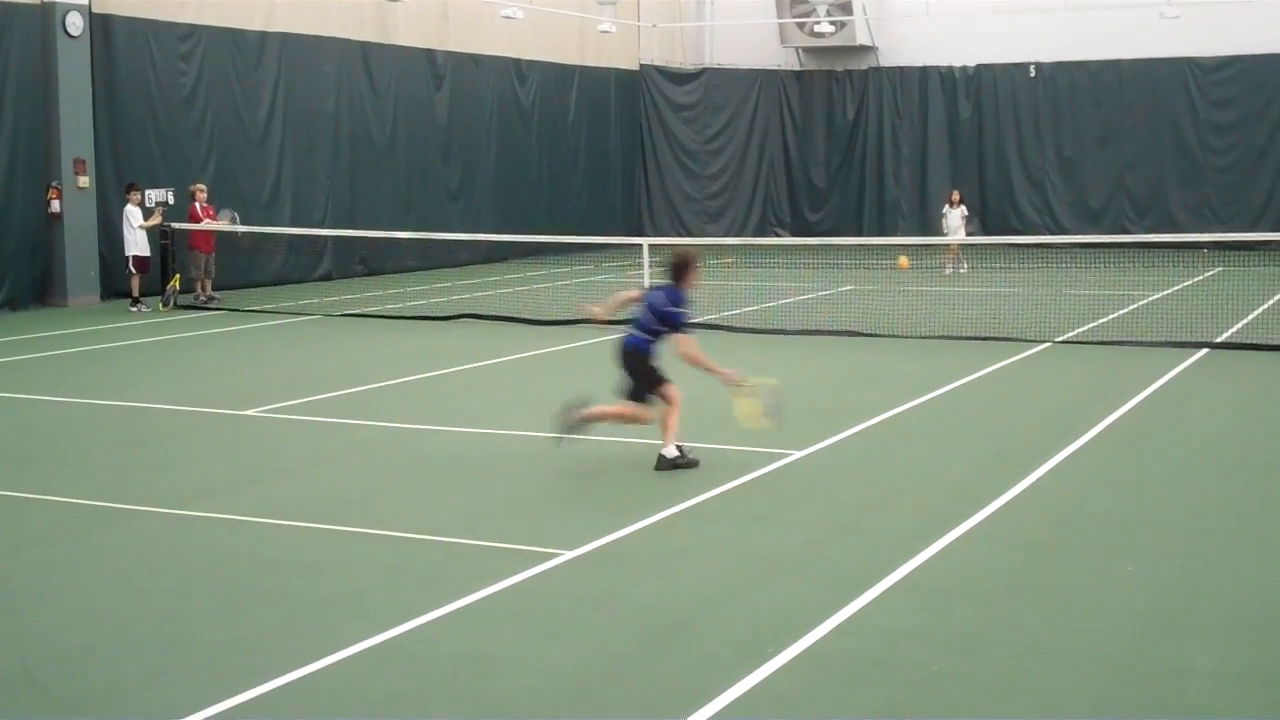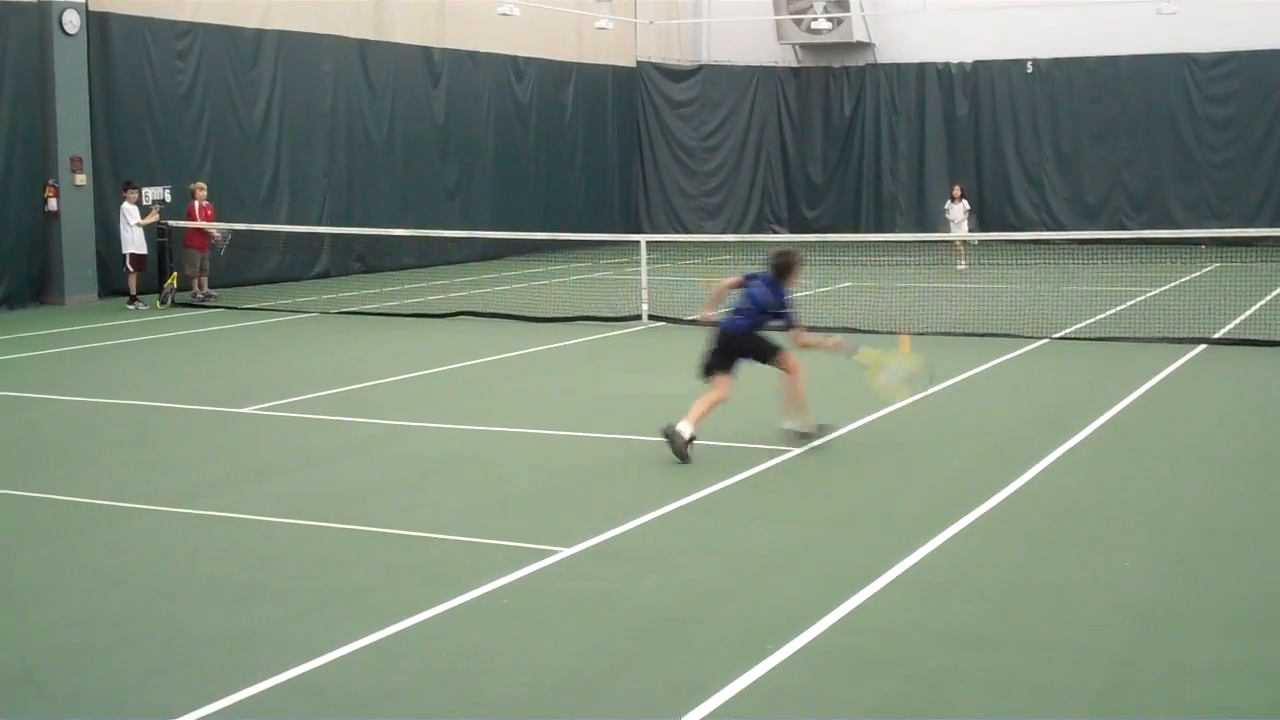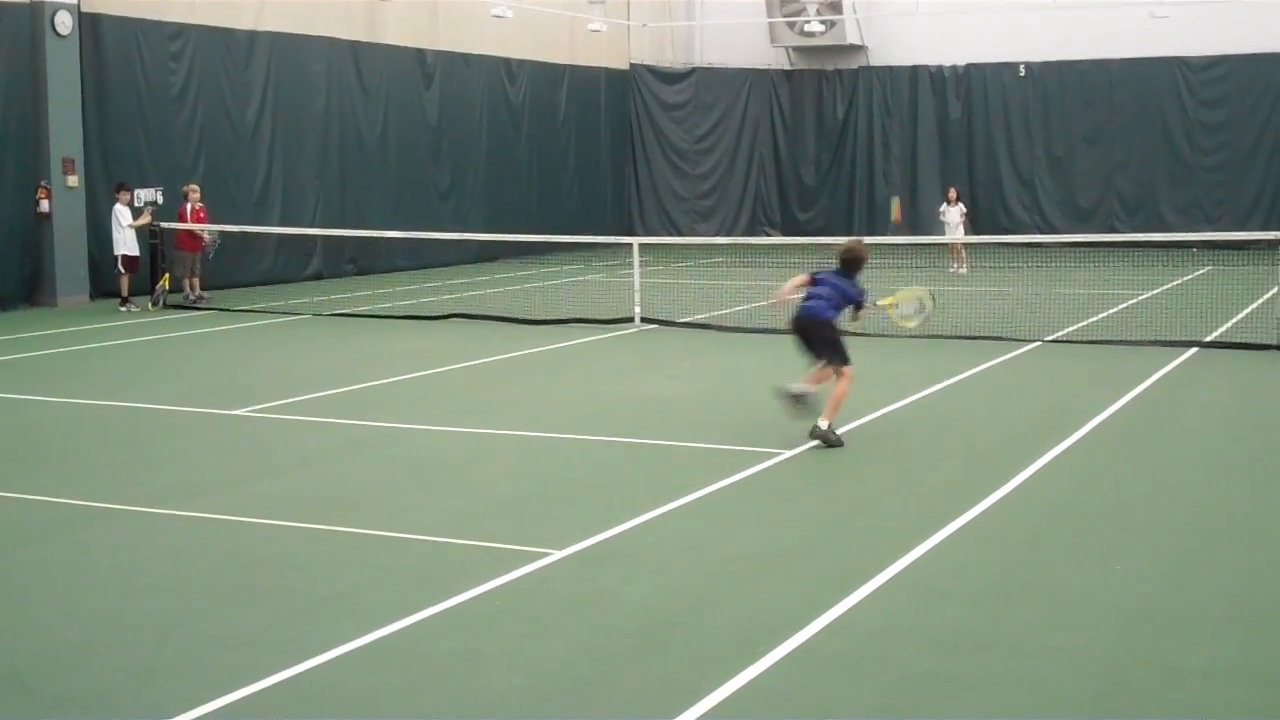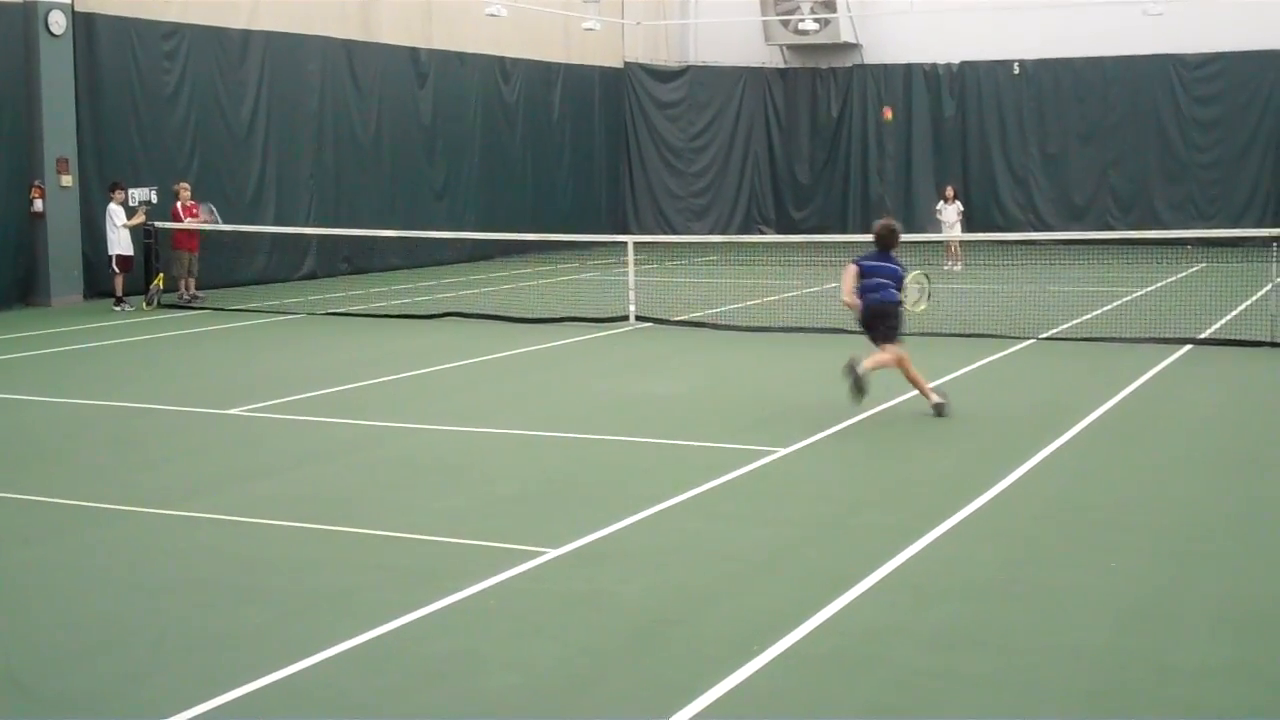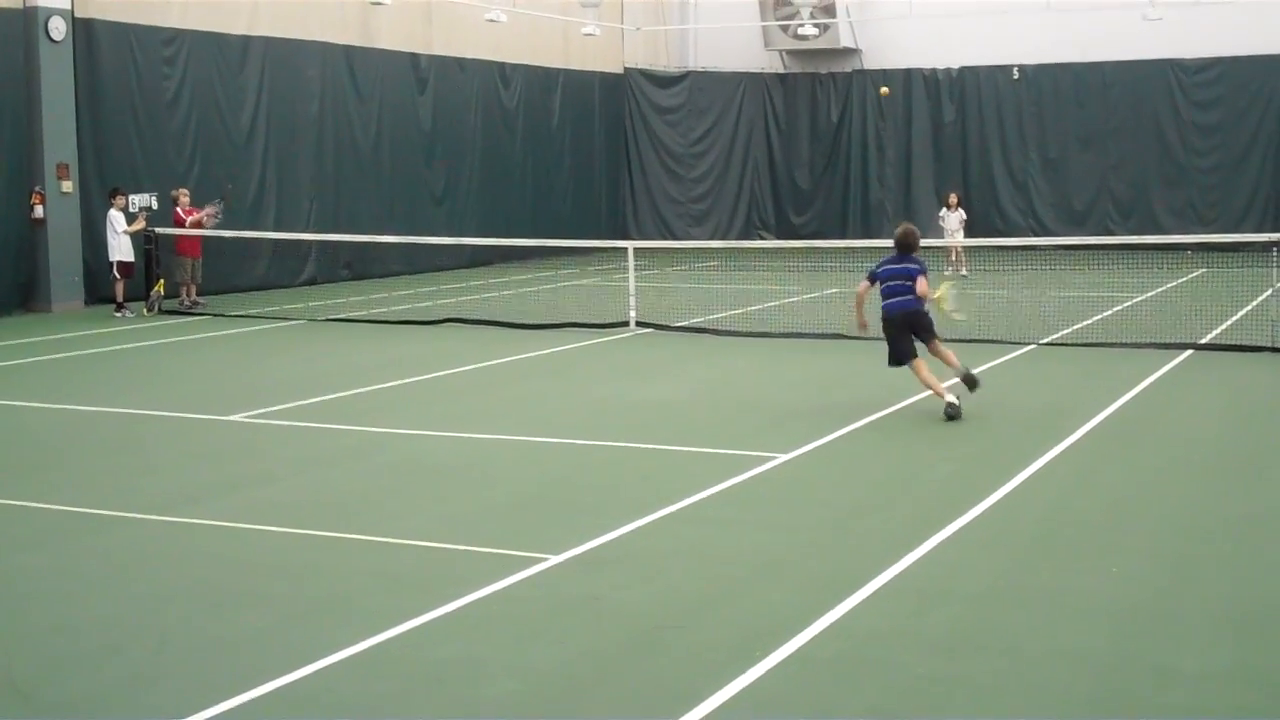
dt=0.2s
person 1, frame 1
left shoulder: (662, 290)
right shoulder: (675, 306)
left elbow: (629, 295)
right elbow: (686, 352)
left wrist: (604, 310)
right wrist: (719, 372)
left hip: (634, 349)
right hip: (636, 353)
left knee: (674, 399)
right knee: (643, 415)
left ankle: (670, 452)
right ankle: (583, 414)
person 1, frame 2
left shoulder: (760, 278)
right shoulder: (780, 302)
left elbow: (726, 284)
right elbow: (801, 341)
left wrist: (709, 309)
right wrist: (828, 343)
left hip: (726, 332)
right hip: (742, 336)
left knee: (719, 391)
right knee: (793, 366)
left ankle: (683, 431)
right ankle: (800, 425)
person 1, frame 3
left shoulder: (824, 274)
right shoulder: (857, 291)
left elbow: (798, 280)
right elbow: (855, 317)
left wrist: (783, 292)
left hip: (801, 320)
right hip: (821, 322)
left knee: (832, 362)
right knee: (845, 375)
left ankle: (800, 389)
right ankle: (823, 426)
person 1, frame 4
left shoulder: (861, 260)
right shoulder: (898, 267)
left elbow: (850, 271)
left wrist: (846, 294)
left hip: (867, 311)
right hip: (887, 308)
left knee: (901, 358)
right knee: (891, 354)
left ankle: (933, 399)
right ankle: (860, 368)
person 1, frame 5
left shoulder: (882, 265)
right shoulder: (918, 265)
left elbow: (861, 291)
right elbow: (922, 291)
left wrist: (860, 317)
right wrist: (931, 296)
left hip: (890, 318)
right hip: (914, 313)
left knee: (918, 365)
right knee: (935, 346)
left ankle: (949, 399)
right ankle: (961, 371)
